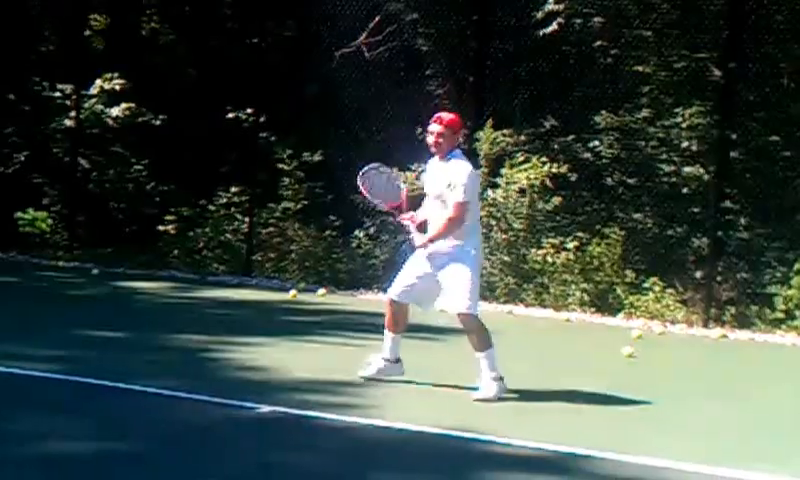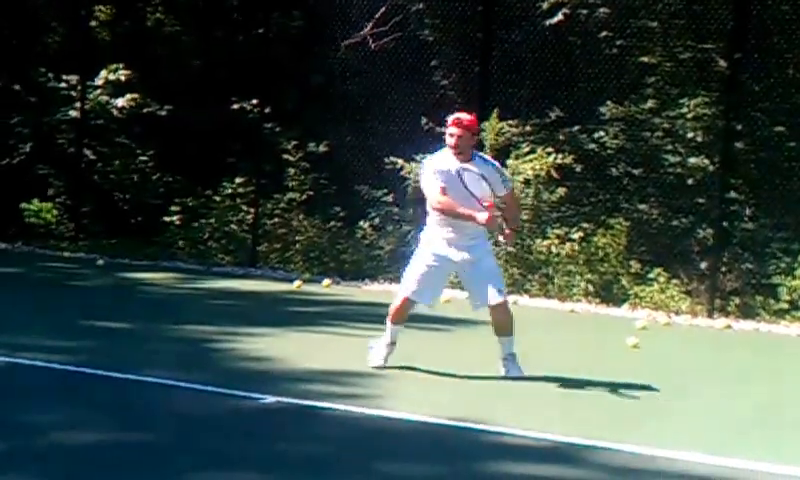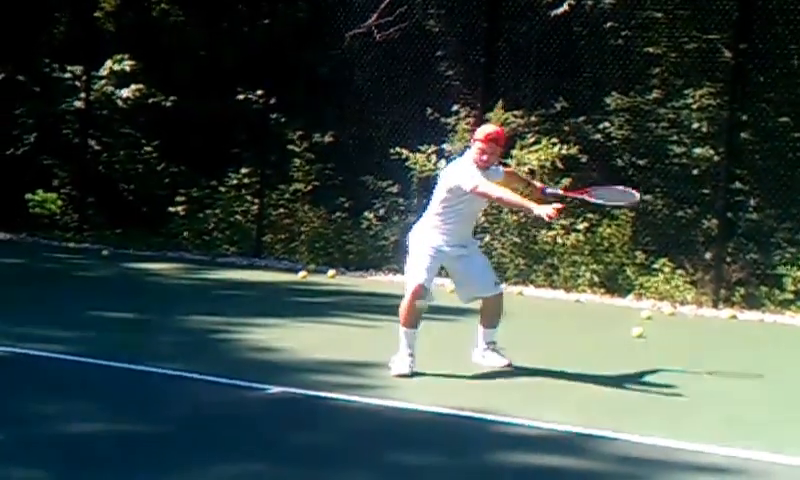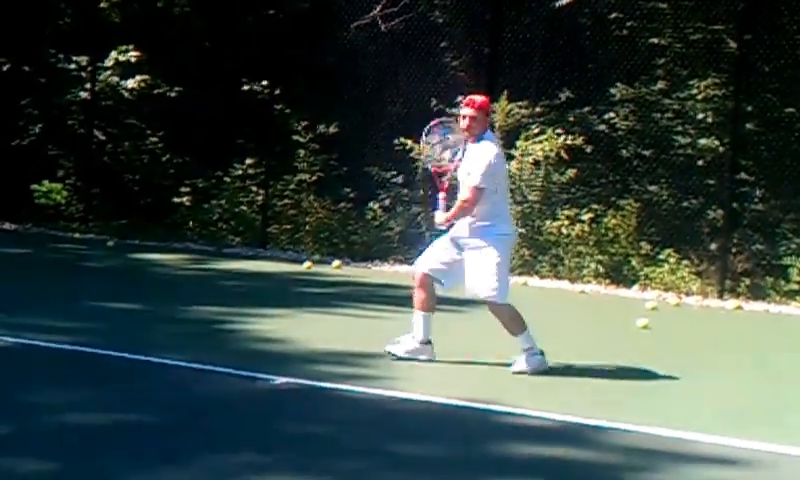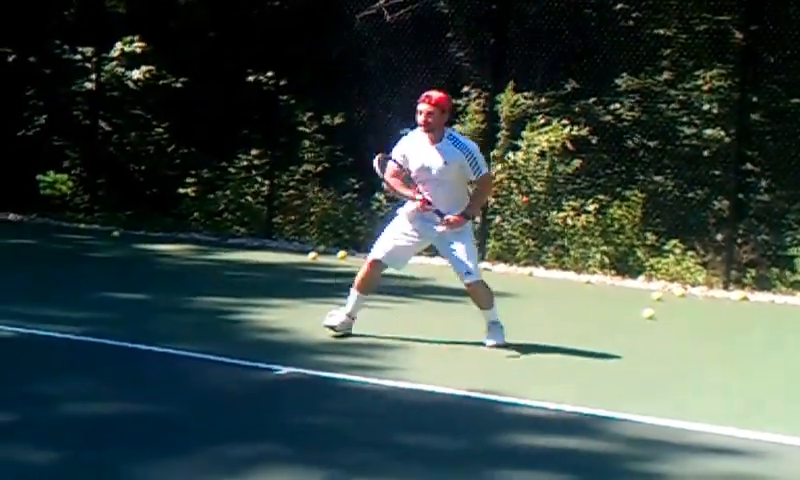
dt=0.7s
person 1, frame 1
left shoulder: (462, 170)
right shoulder: (433, 166)
left elbow: (455, 216)
left wrist: (425, 241)
right wrist: (418, 215)
left hip: (461, 252)
right hip: (432, 251)
left knee: (464, 311)
right knee: (396, 298)
left ankle: (492, 377)
right ankle: (389, 359)
person 1, frame 2
left shoulder: (490, 167)
right shoulder: (434, 164)
left elbow: (510, 198)
right elbow: (438, 202)
left wrist: (511, 227)
right wrist: (475, 216)
left hip: (476, 246)
right hip: (436, 243)
left knee: (499, 304)
right knee: (405, 298)
left ankle: (508, 358)
right ankle: (387, 343)
person 1, frame 3
left shoulder: (488, 169)
right shoulder: (461, 170)
left elbow: (506, 174)
right elbow: (495, 193)
left wrist: (531, 183)
right wrist: (536, 207)
left hip: (463, 244)
right hip: (429, 240)
left knee: (493, 294)
right knee: (416, 290)
left ankle: (485, 348)
right ankle: (405, 354)
person 1, frame 4
left shoulder: (485, 152)
right shoulder: (474, 146)
left elbow: (469, 199)
left wrist: (447, 218)
left hip: (490, 236)
right hip: (465, 231)
left knee: (493, 298)
right knee: (422, 274)
left ankle: (532, 353)
right ankle: (421, 341)
person 1, frame 5
left shoulder: (464, 148)
right shoulder: (408, 143)
left elbow: (485, 184)
right elbow: (391, 178)
left wrist: (465, 215)
right wrist: (412, 195)
left hip: (451, 223)
right hip: (414, 218)
left knee: (472, 280)
right knee: (374, 262)
left ankle: (494, 325)
right ankle: (347, 315)
